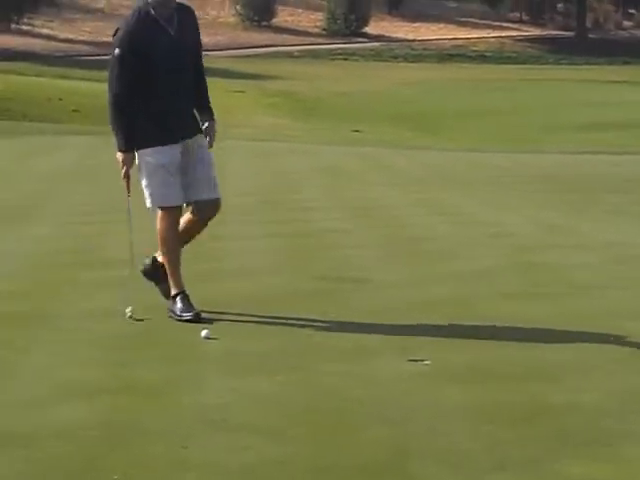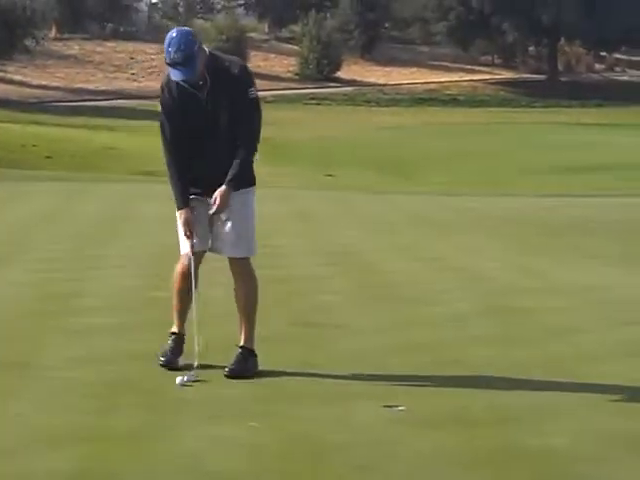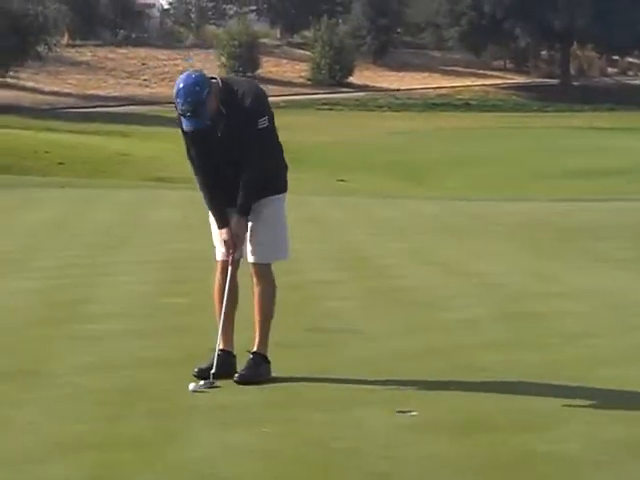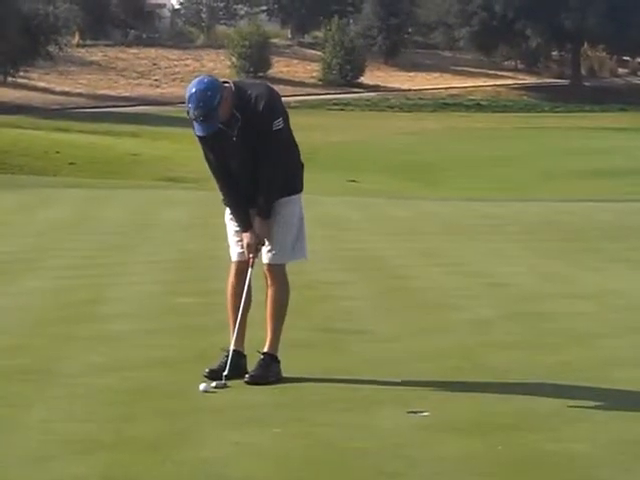
dt=0.7s
person 1, frame 1
right shoulder: (132, 31)
right elbow: (119, 93)
left wrist: (206, 116)
right wrist: (124, 146)
left hip: (188, 130)
right hip: (152, 137)
left knee: (208, 206)
right knee: (169, 209)
left ankle: (159, 262)
right ankle: (176, 293)
person 1, frame 2
left shoulder: (236, 74)
right shoulder: (170, 89)
left elbow: (249, 136)
right elbow: (173, 149)
left wrist: (229, 186)
right wrist: (181, 202)
left hip: (233, 184)
right hip: (192, 187)
left knee: (239, 261)
right knee: (189, 259)
left ankle: (247, 349)
right ankle: (177, 335)
person 1, frame 3
left shoulder: (250, 99)
right shoulder: (189, 114)
left elbow: (256, 163)
right elbow: (203, 171)
left wrist: (241, 214)
right wrist: (221, 222)
left hip: (263, 190)
right hip: (223, 194)
left knee: (260, 267)
right knee: (224, 267)
left ankle: (260, 356)
right ankle: (225, 353)
person 1, frame 4
left shoulder: (264, 102)
right shoulder: (204, 118)
left elbow: (274, 164)
right elbow: (222, 175)
left wrist: (263, 216)
right wrist: (245, 224)
left hip: (279, 192)
right hip: (239, 196)
left knee: (274, 268)
right knee: (238, 268)
left ankle: (270, 357)
right ankle: (236, 354)
